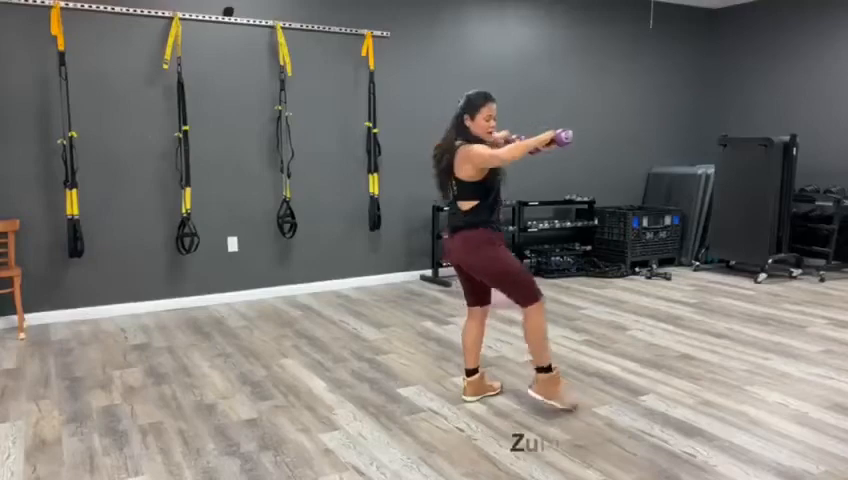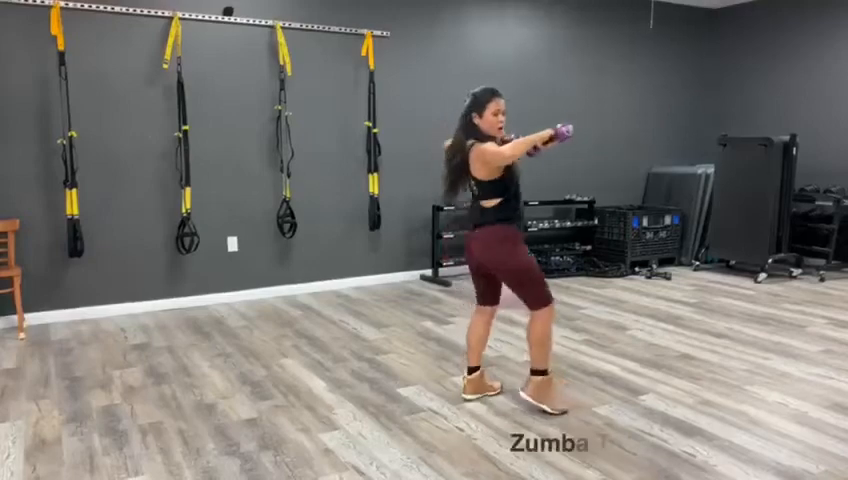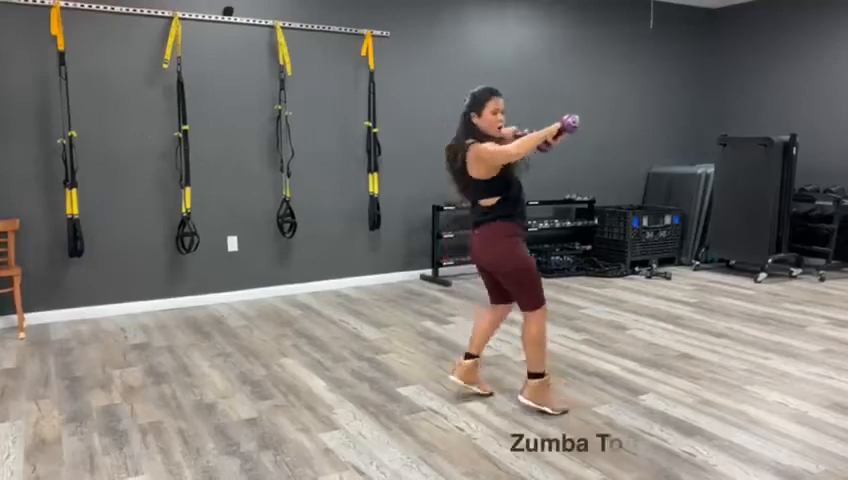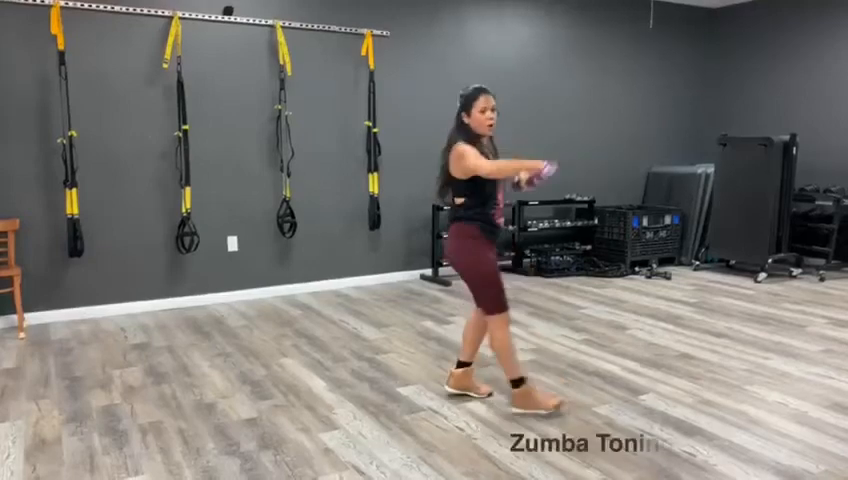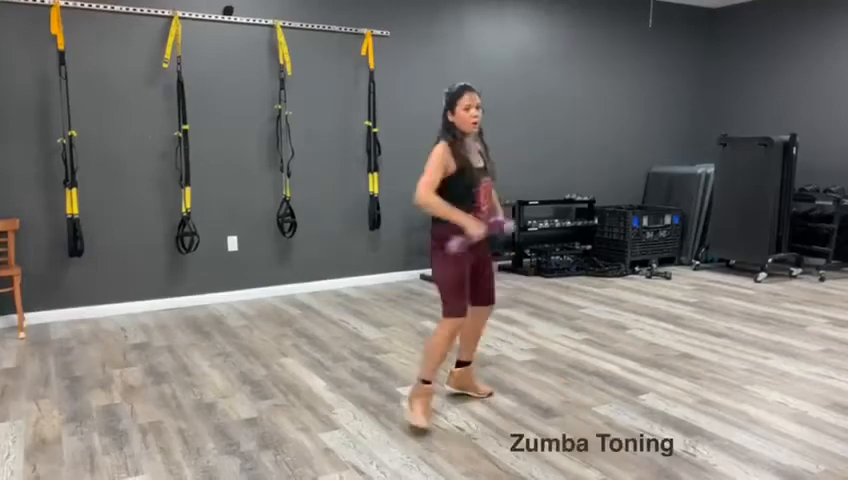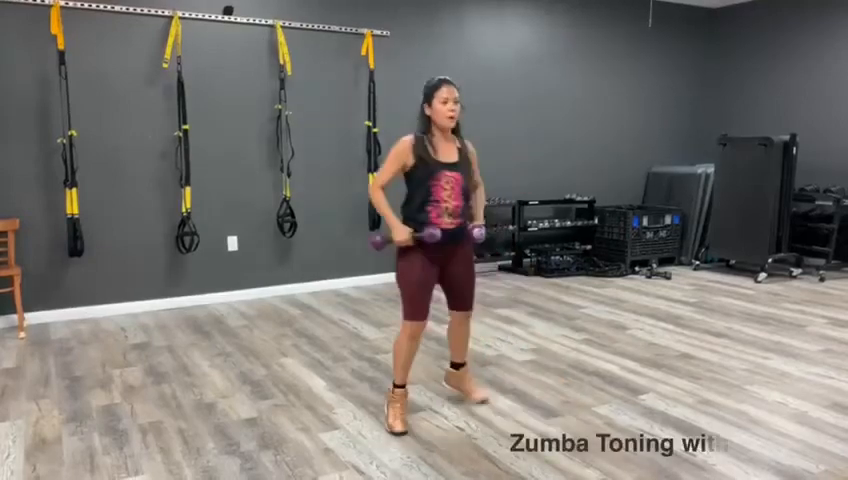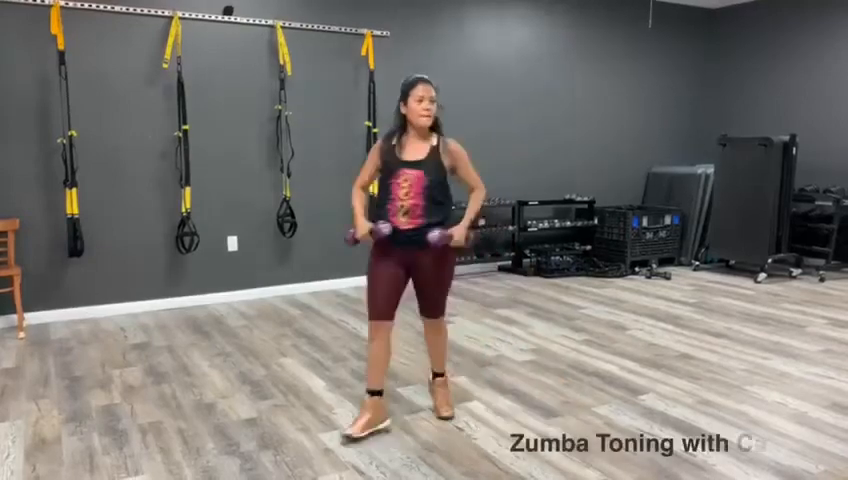
dt=0.2s
person 1, frame 1
left shoulder: (456, 148)
right shoulder: (471, 153)
right elbow: (503, 156)
left wrist: (501, 138)
right wrist: (541, 139)
left hip: (458, 242)
right hip: (480, 243)
left knee: (477, 309)
right knee: (533, 302)
left ankle: (473, 381)
right ankle: (547, 380)
person 1, frame 2
left shoulder: (466, 147)
right shoulder: (486, 152)
right elbow: (508, 152)
right wrist: (543, 135)
left hip: (478, 240)
right hip: (501, 240)
left knee: (485, 307)
right knee: (543, 307)
left ankle: (474, 380)
right ankle: (538, 384)
person 1, frame 3
left shoulder: (469, 146)
right shoulder: (483, 151)
right elbow: (512, 152)
left wrist: (509, 134)
right wrist: (548, 131)
left hip: (482, 238)
right hip: (502, 239)
left knee: (500, 303)
right knee: (535, 309)
left ankle: (467, 367)
right ankle: (537, 387)
person 1, frame 4
left shoulder: (484, 145)
right shoulder: (463, 150)
left elbow: (496, 170)
right elbow: (488, 169)
left wrist: (521, 174)
right wrist: (530, 164)
left hip: (479, 239)
right hip: (468, 241)
left knee: (486, 309)
right knee: (498, 315)
left ankle: (461, 375)
right ankle: (521, 392)
person 1, frame 5
left shoulder: (480, 148)
right shoulder: (445, 151)
right elbow: (423, 196)
left wrist: (498, 212)
right wrist: (466, 221)
left hip: (478, 242)
right hip: (451, 244)
left knee: (483, 308)
right knee: (454, 319)
left ankle: (462, 375)
right ankle: (420, 393)
person 1, frame 6
left shoulder: (465, 148)
right shoulder: (410, 145)
left elbow: (476, 186)
right elbow: (376, 187)
left wrist: (478, 219)
right wrist: (396, 226)
left hip: (457, 244)
right hip: (418, 248)
left knee: (462, 312)
right knee: (414, 324)
left ankle: (458, 374)
right ankle: (397, 397)
person 1, frame 7
left shoulder: (448, 149)
right shoulder: (385, 147)
left elbow: (478, 189)
right elbow: (360, 187)
left wrist: (463, 226)
right wrist: (360, 220)
left hip: (433, 249)
right hip: (389, 249)
left knee: (433, 321)
right knee: (378, 325)
left ankle: (439, 383)
right ankle: (374, 408)
